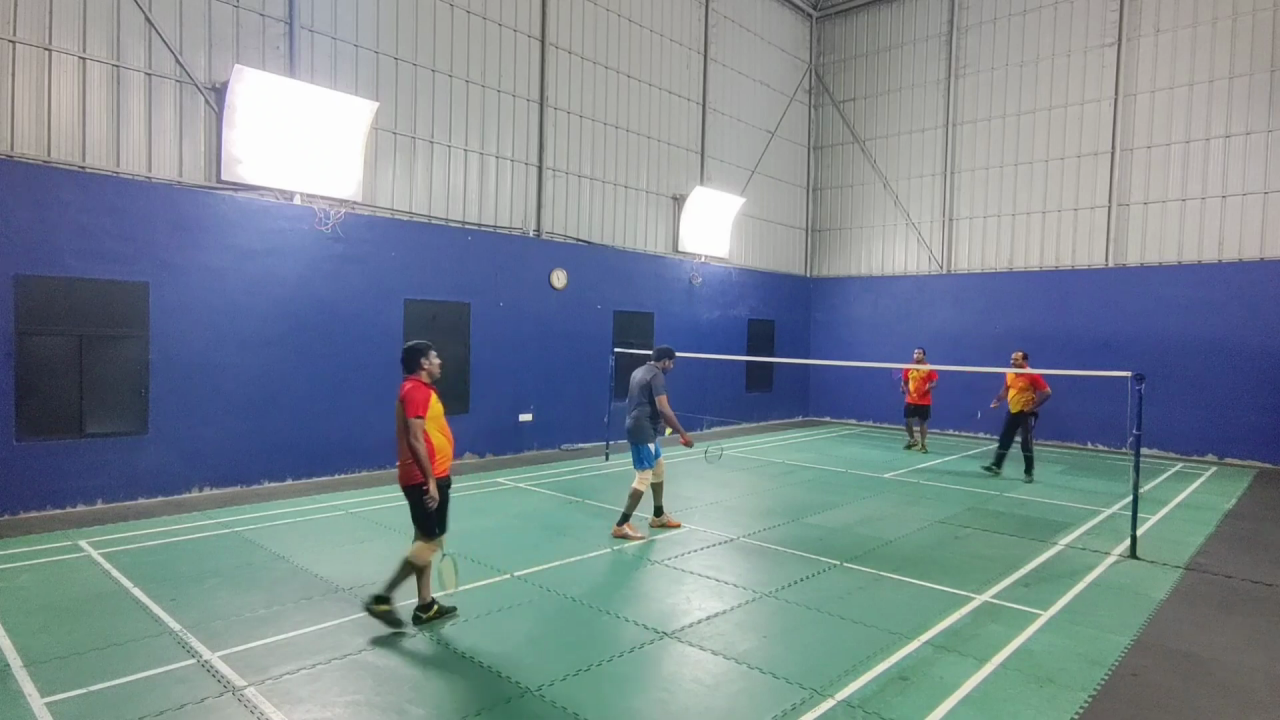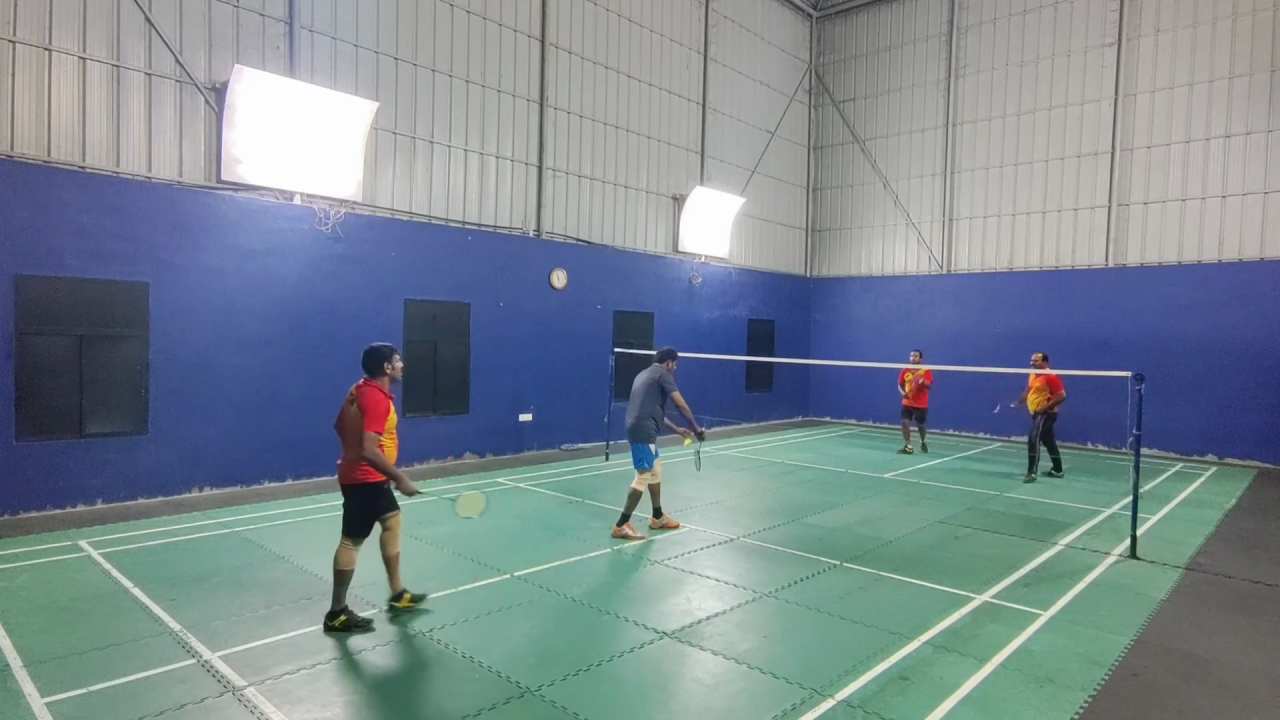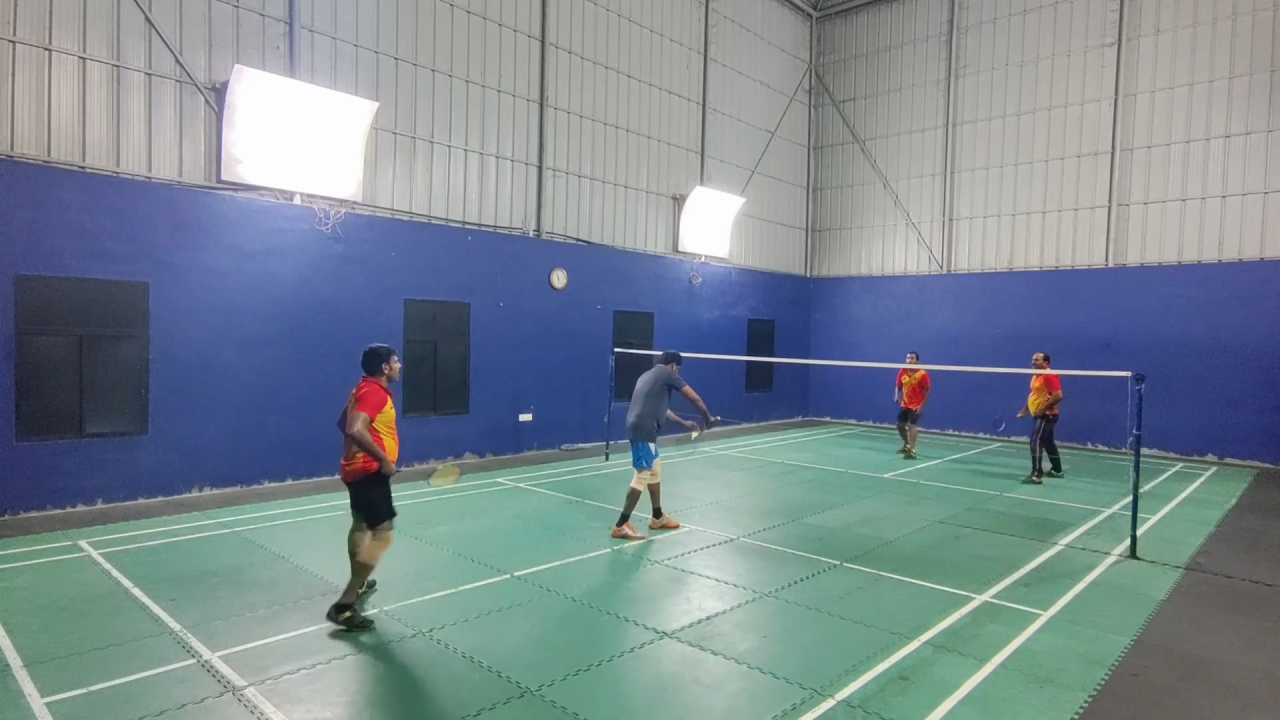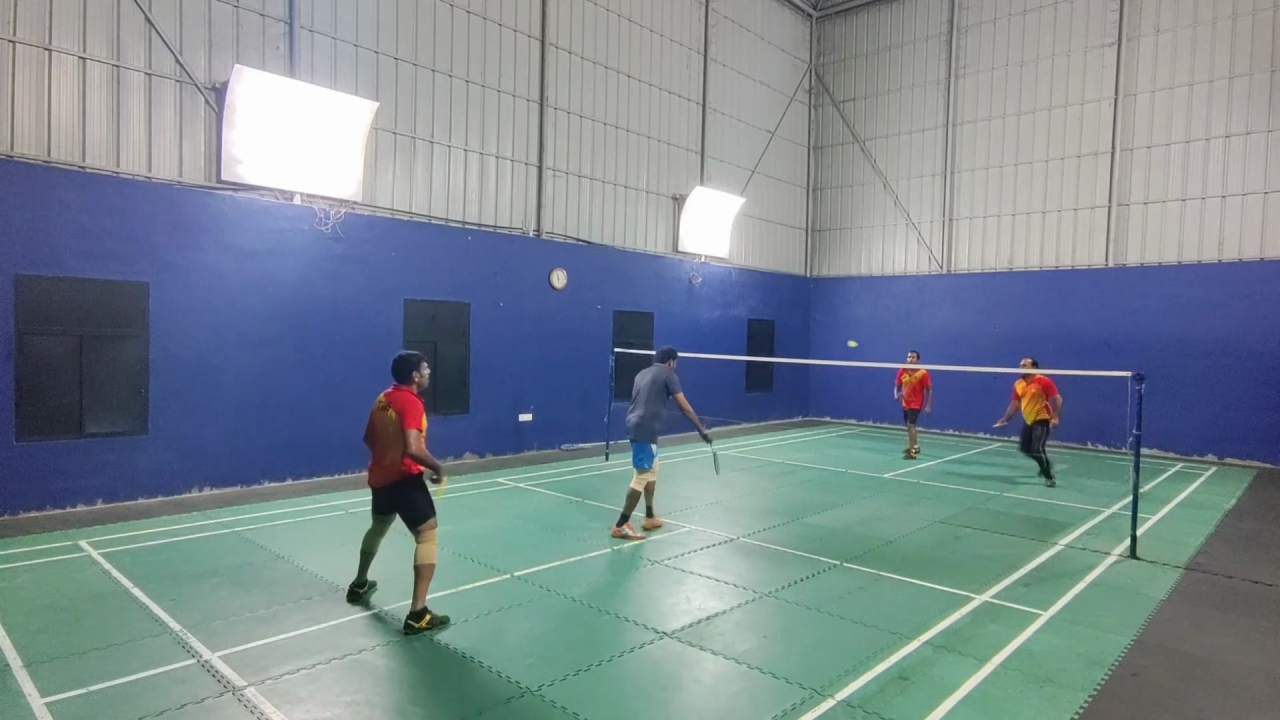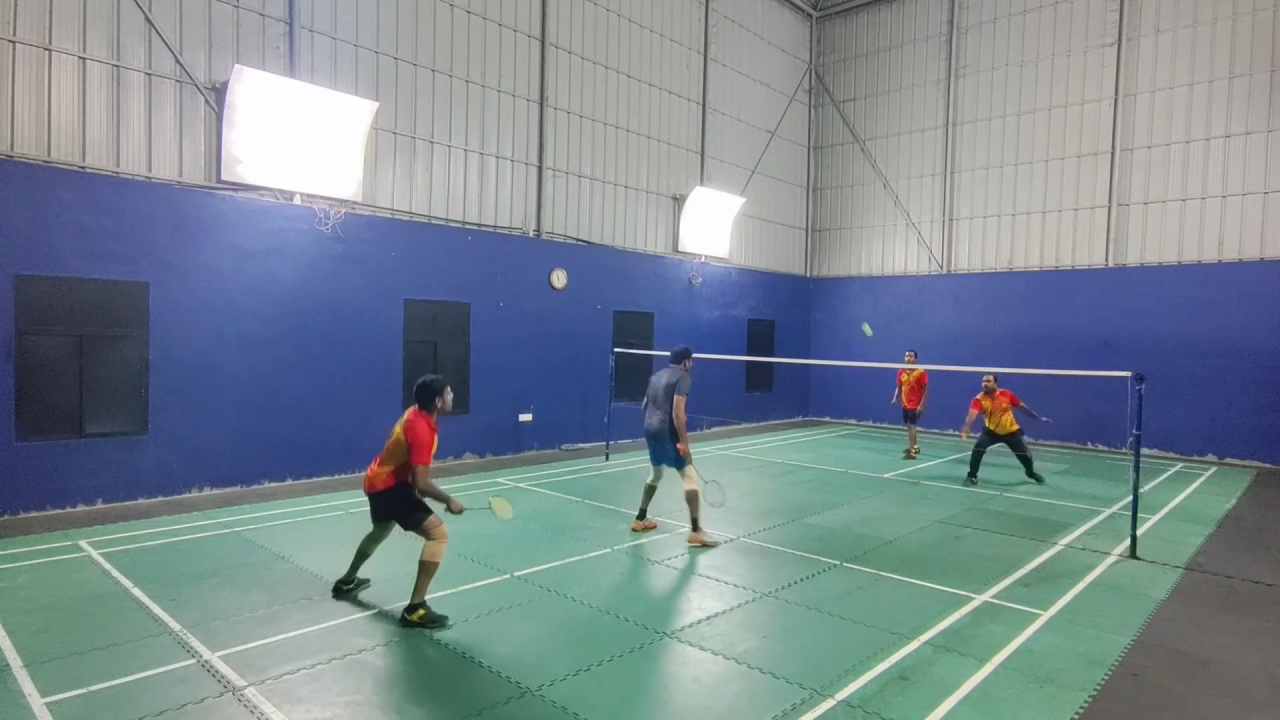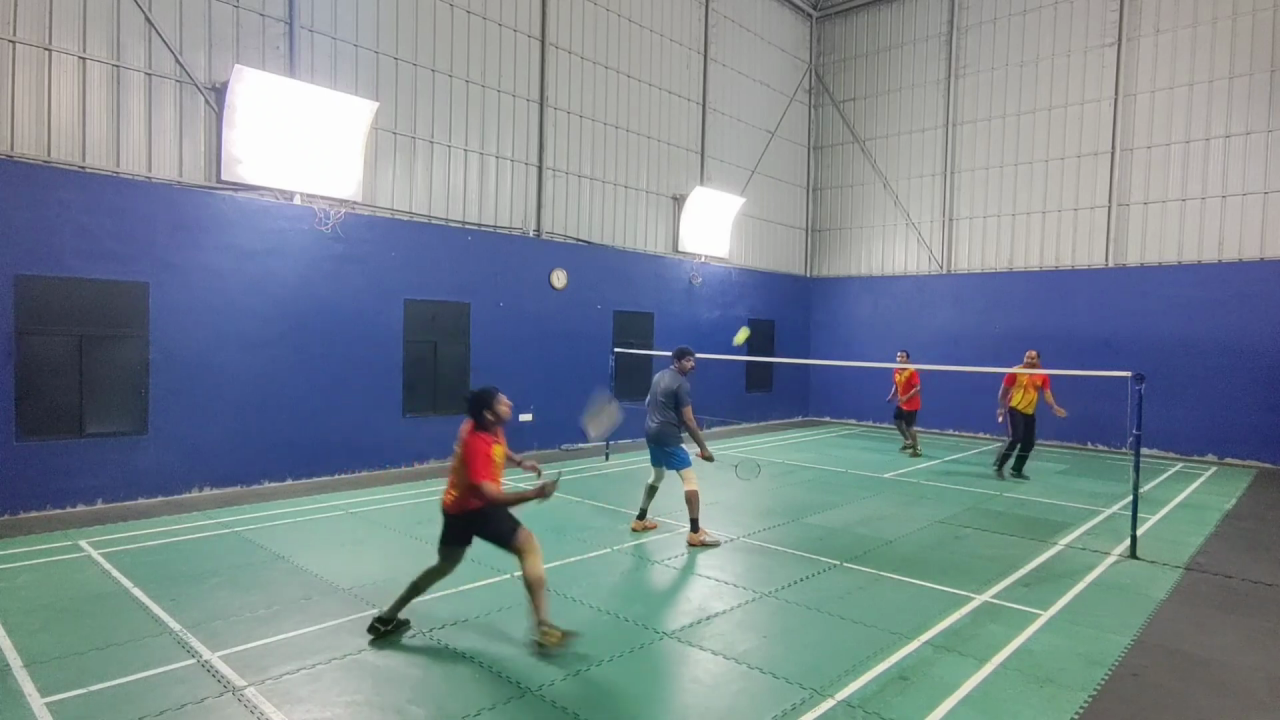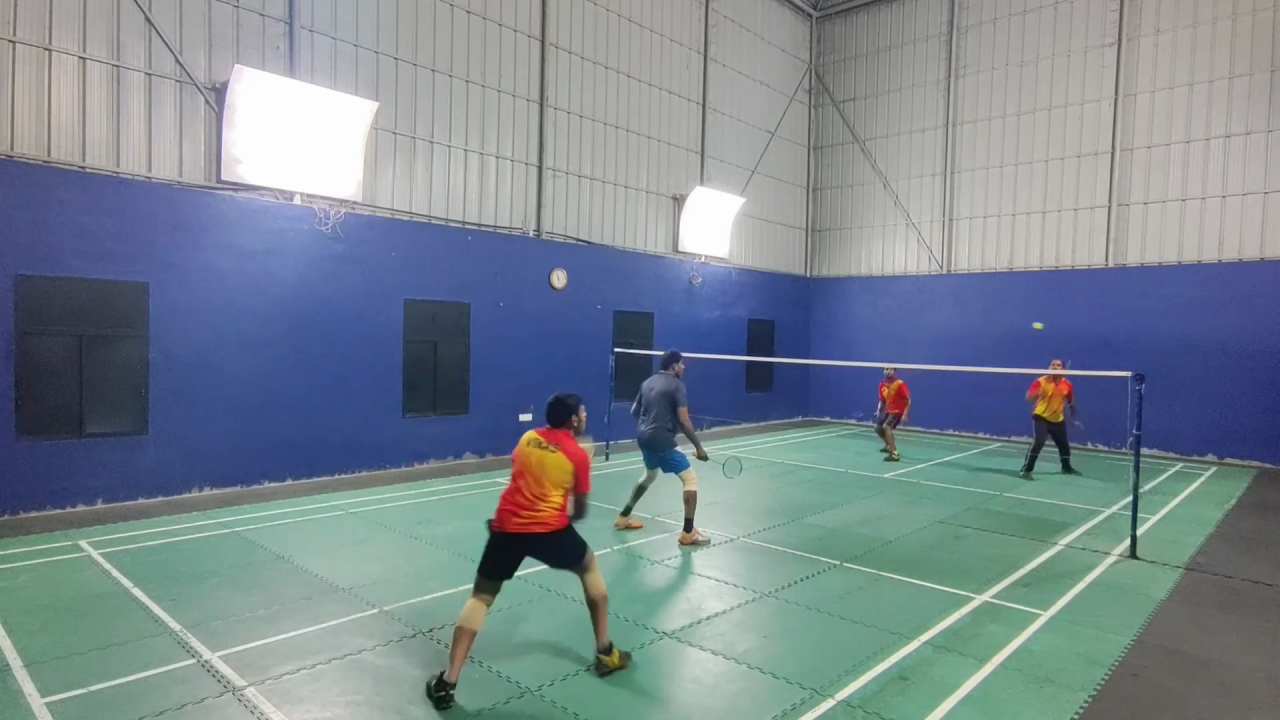
dt=0.5s
person 1, frame 1
left shoulder: (417, 390)
right shoulder: (417, 391)
right elbow: (415, 440)
right wrist: (431, 481)
left hip: (424, 477)
right hip: (425, 479)
left knee: (430, 538)
right knee: (431, 541)
left ankle: (426, 605)
right ankle: (382, 598)
person 1, frame 2
left shoulder: (360, 390)
right shoulder: (376, 400)
left elbow: (339, 426)
right elbow: (370, 451)
right wrist: (401, 479)
left hip: (370, 478)
right hip: (364, 480)
left knee: (393, 521)
right knee: (352, 541)
left ankle: (398, 595)
right ankle: (337, 614)
person 1, frame 3
left shoulder: (364, 390)
right shoulder: (374, 392)
left elbow: (344, 425)
right elbow: (355, 430)
right wrist: (385, 459)
left hip: (356, 471)
right hip: (370, 473)
left knee: (363, 525)
right knee: (382, 536)
left ankle: (359, 584)
right ankle: (344, 606)
person 1, frame 4
left shoulder: (383, 400)
right shoulder: (411, 402)
left elbow: (369, 439)
right elbow: (413, 449)
right wrist: (437, 467)
left hip: (379, 477)
right hip: (405, 479)
left knee: (378, 528)
right knee: (428, 536)
left ankle: (359, 584)
right ankle: (417, 613)
person 1, frame 5
left shoulder: (416, 414)
right shoulder: (422, 431)
right elbow: (421, 485)
left wrist: (434, 486)
right wrist: (448, 500)
left hip: (378, 482)
right hip: (389, 488)
left knee: (380, 531)
right knee: (438, 533)
left ankle: (347, 581)
right ankle: (416, 608)
person 1, frame 6
left shoulder: (489, 428)
right shoulder: (477, 446)
left elbow: (499, 450)
right elbow: (490, 497)
left wrist: (521, 461)
right wrist: (534, 493)
left hip: (457, 506)
right hip: (470, 508)
left knee: (445, 566)
right knee: (529, 548)
left ankle: (388, 618)
right ankle: (543, 628)
person 1, frame 7
left shoulder: (529, 438)
right shoulder: (577, 455)
right elbow: (579, 504)
left hip: (507, 528)
right hip: (551, 529)
left knee: (480, 597)
right knee: (591, 568)
left ankle: (448, 679)
right ankle: (605, 651)
person 2, frame 1
left shoulder: (639, 371)
right shoulder: (656, 376)
right elbow: (664, 409)
right wrist: (683, 433)
left hip: (639, 428)
right hip: (643, 431)
left knee: (658, 469)
right knee: (643, 477)
left ankle: (658, 515)
right ankle: (621, 525)
person 2, frame 2
left shoulder: (646, 374)
right shoulder: (663, 375)
right elbow: (681, 405)
left wrist: (676, 429)
right wrist: (696, 428)
left hip: (640, 428)
right hip: (643, 431)
left knee: (655, 470)
right knee: (643, 477)
left ankle: (658, 517)
right ankle: (621, 525)
person 2, frame 3
left shoulder: (648, 375)
right shoulder: (668, 374)
right elbow: (694, 398)
left wrist: (683, 422)
right wrist: (708, 416)
left hip: (638, 428)
right hip: (643, 430)
left knee: (654, 469)
right knee: (642, 475)
left ankle: (658, 517)
right ankle: (621, 525)
person 2, frame 4
left shoulder: (642, 374)
right shoulder: (667, 374)
right elbow: (684, 406)
right wrist: (702, 430)
left hip: (636, 425)
right hip: (645, 429)
left knee: (652, 469)
right knee: (641, 476)
left ankle: (649, 517)
right ankle: (621, 526)
person 2, frame 5
left shoulder: (656, 376)
right shoulder: (682, 377)
left elbow: (645, 406)
right elbow: (678, 411)
right wrist: (683, 442)
left hip: (650, 429)
right hip: (666, 432)
left knee: (655, 474)
right knee: (690, 477)
left ankle: (640, 519)
right ankle: (696, 532)
person 2, frame 6
left shoulder: (659, 376)
right shoulder: (681, 384)
left elbow: (648, 403)
right elbow: (688, 420)
right wrist: (703, 448)
left hip: (651, 432)
right hip: (668, 436)
left knee: (657, 475)
right knee: (689, 478)
left ankle: (640, 519)
right ankle: (695, 533)
person 2, frame 7
left shoulder: (648, 383)
right shoulder: (677, 385)
left elbow: (634, 411)
right elbow: (684, 421)
right wrist: (699, 447)
left hip: (644, 438)
right hip: (662, 441)
left knee: (650, 475)
right knee: (690, 478)
left ankle: (624, 516)
right ankle: (688, 532)
